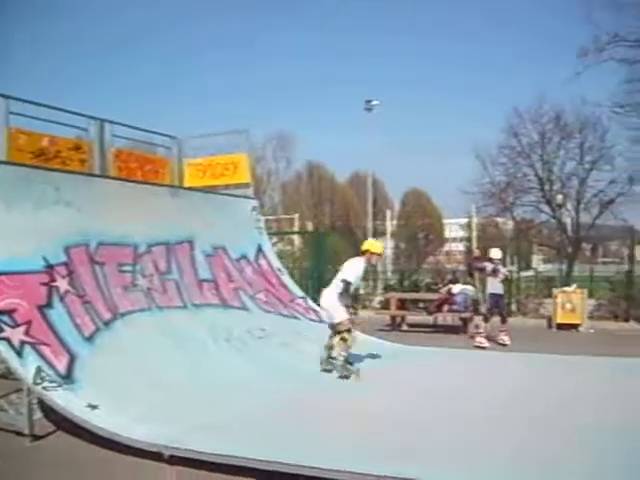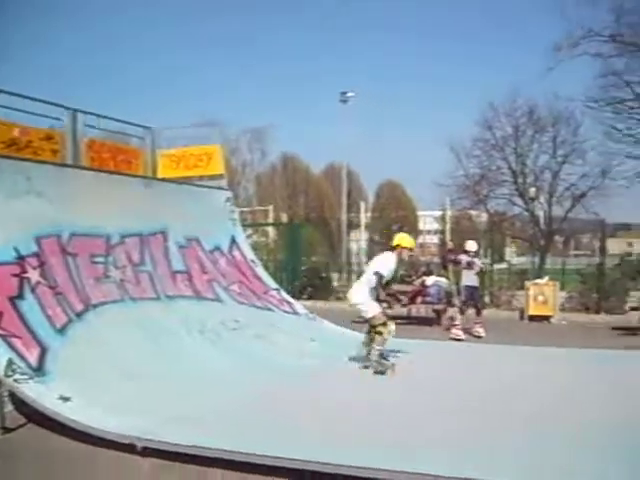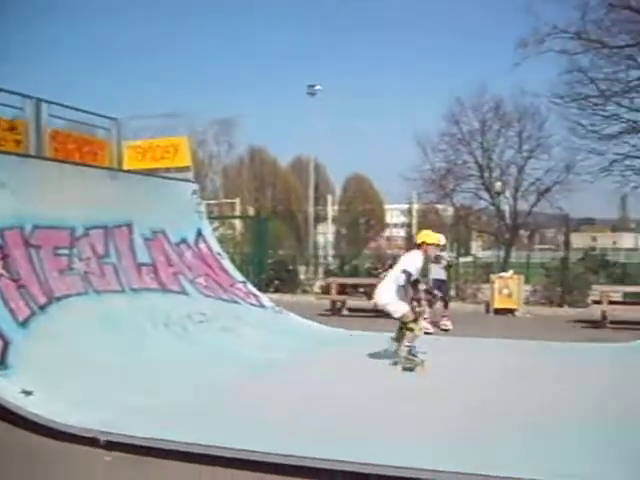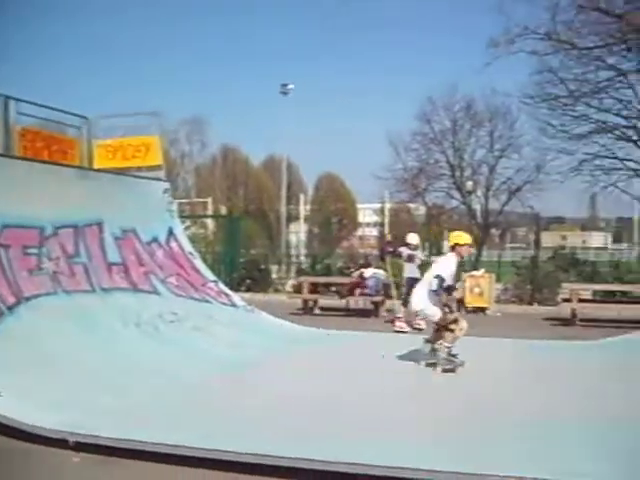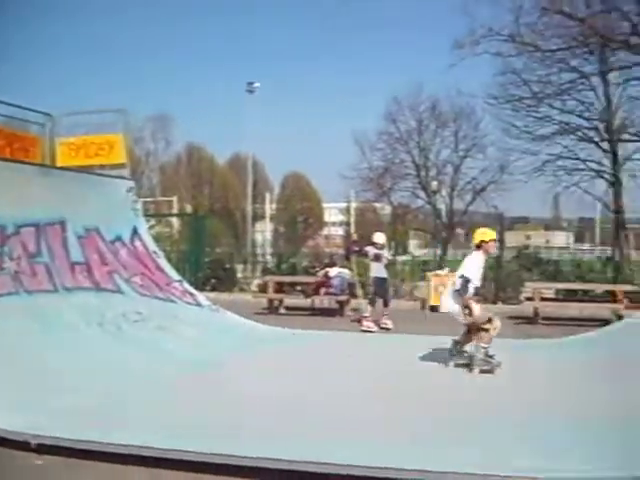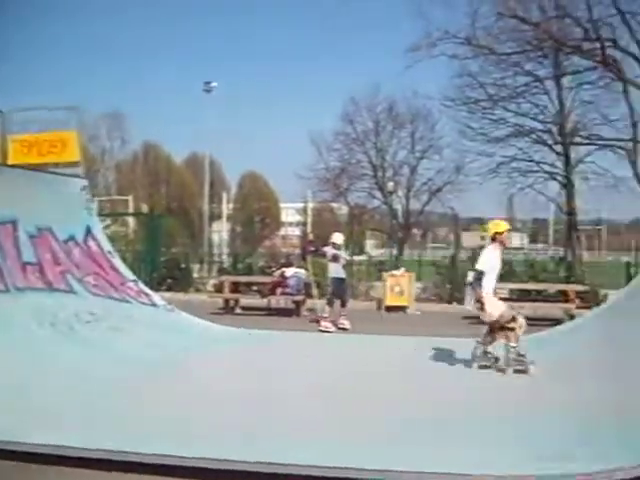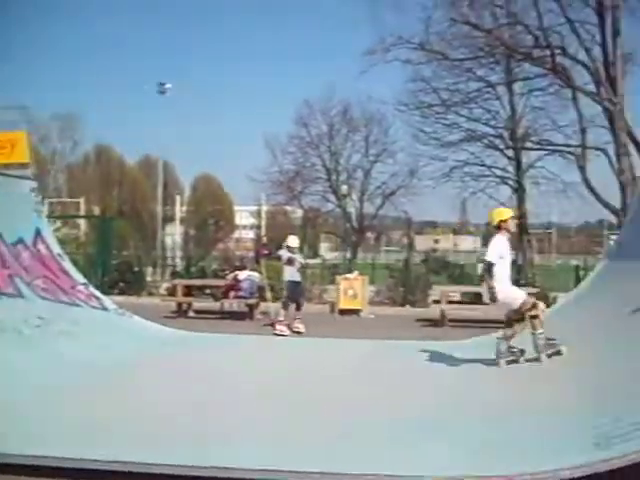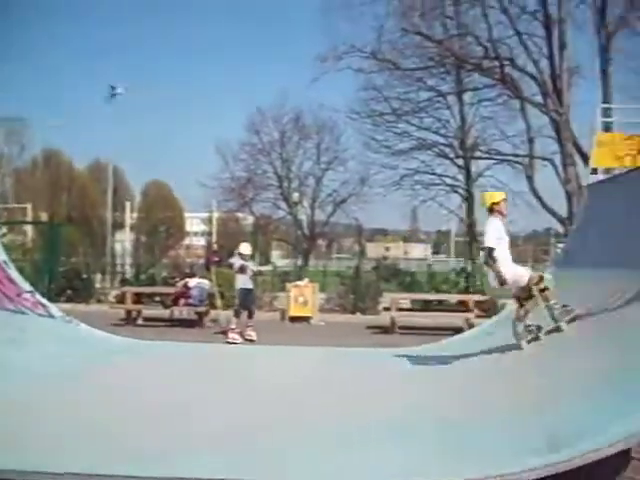
dt=0.1s
person 1, frame 1
left shoulder: (355, 262)
right shoulder: (357, 266)
right elbow: (344, 286)
right wrist: (348, 305)
left hip: (328, 297)
right hip: (332, 301)
left knee: (339, 329)
right knee: (347, 331)
left ankle: (329, 357)
right ankle: (341, 361)
person 1, frame 2
left shoulder: (386, 257)
right shoulder: (389, 261)
right elbow: (376, 280)
right wrist: (382, 298)
left hip: (358, 293)
right hip: (361, 297)
left knee: (380, 322)
right knee: (385, 327)
left ankle: (369, 351)
right ankle: (375, 357)
person 1, frame 3
left shoulder: (414, 256)
right shoulder: (416, 259)
left elbow: (414, 280)
right elbow: (403, 280)
right wrist: (412, 298)
left hip: (385, 293)
right hip: (389, 297)
left knee: (408, 318)
right knee: (416, 324)
left ankle: (398, 346)
right ankle: (403, 353)
person 1, frame 4
left shoulder: (448, 260)
right shoulder: (448, 262)
left elbow: (449, 285)
right elbow: (437, 284)
right wrist: (446, 304)
left hip: (420, 299)
right hip: (422, 301)
left knee: (447, 323)
right knee: (459, 325)
left ankle: (431, 345)
right ankle: (443, 355)
person 1, frame 5
left shoulder: (477, 259)
right shoulder: (475, 260)
right elbow: (462, 284)
left wrist: (471, 303)
right wrist: (468, 305)
left hip: (455, 301)
right hip: (455, 303)
left knee: (477, 325)
right knee: (493, 324)
left ankle: (457, 347)
right ankle: (481, 355)
person 1, frame 6
left shoulder: (495, 252)
right shoulder: (490, 254)
right elbow: (477, 277)
right wrist: (481, 300)
left hip: (484, 299)
right hip: (481, 300)
left knee: (499, 327)
right knee: (517, 323)
left ankle: (480, 350)
right ankle: (512, 354)
person 1, frame 7
left shoulder: (502, 241)
right shoulder: (498, 243)
right elbow: (487, 269)
right wrist: (492, 291)
left hip: (504, 288)
right hip: (500, 290)
left knee: (518, 318)
right knee: (537, 307)
left ankle: (503, 348)
right ankle: (541, 344)
person 1, frame 8
left shoulder: (497, 225)
right shoulder: (493, 227)
right elbow: (488, 253)
right wrist: (500, 274)
left hip: (507, 269)
right hip: (505, 272)
left knee: (525, 296)
right knee: (541, 279)
left ankle: (521, 324)
right ankle: (556, 309)
